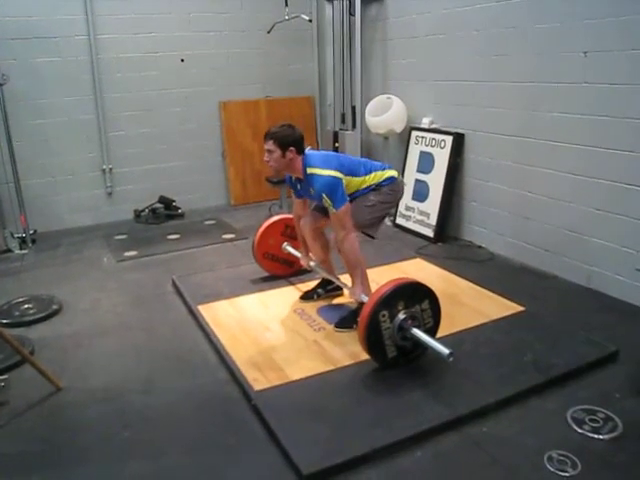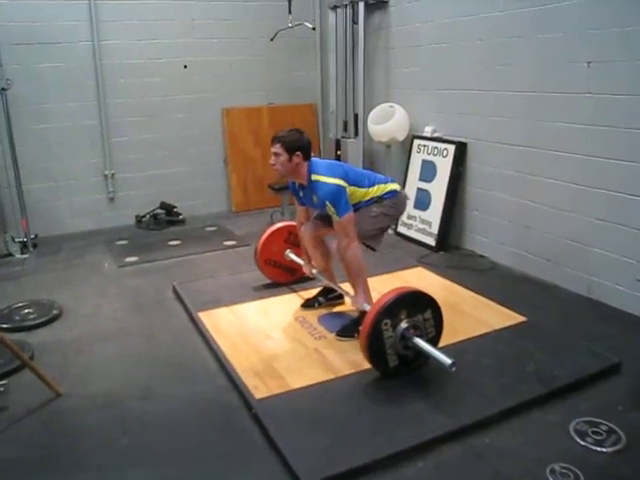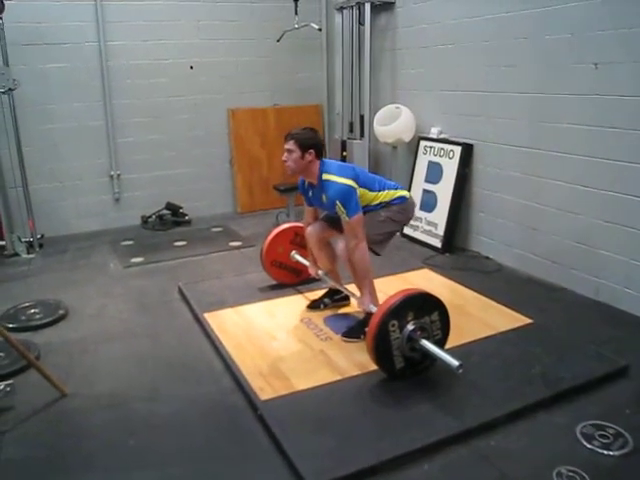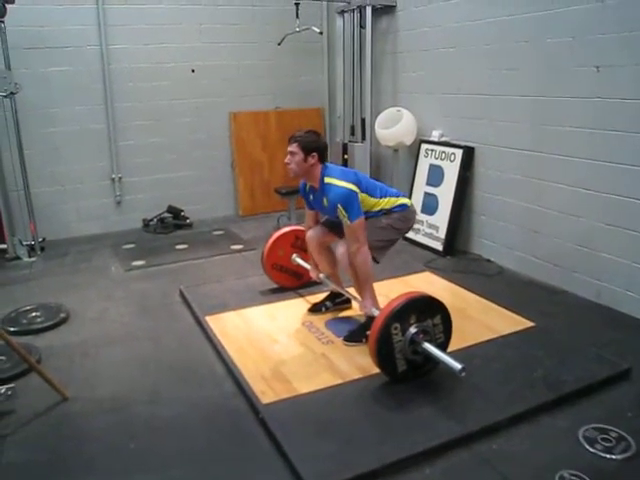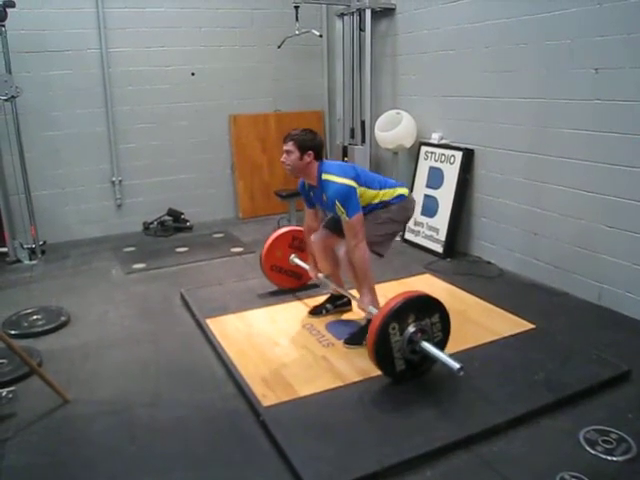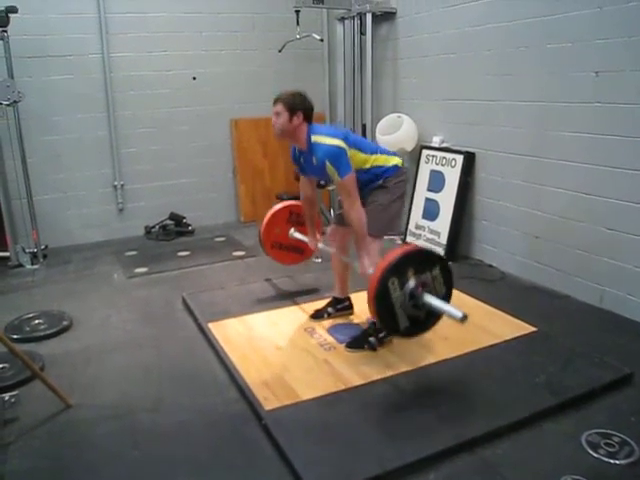
dt=0.4s
person 1, frame 1
left shoulder: (323, 179)
right shoulder: (294, 173)
left elbow: (345, 233)
right elbow: (299, 214)
left wrist: (357, 284)
right wrist: (304, 253)
left hip: (383, 185)
right hip: (357, 188)
left knee: (339, 238)
right knee: (309, 224)
left ankle: (366, 304)
right ankle: (330, 283)
person 1, frame 2
left shoulder: (327, 186)
right shoulder: (297, 181)
left elbow: (348, 242)
right elbow: (302, 222)
left wrist: (360, 293)
right wrist: (306, 260)
left hip: (386, 198)
right hip: (359, 198)
left knee: (340, 246)
right knee: (310, 232)
left ankle: (368, 313)
right ankle: (331, 291)
person 1, frame 3
left shoulder: (337, 186)
right shoulder: (306, 181)
left elbow: (356, 243)
right elbow: (309, 222)
left wrist: (366, 295)
right wrist: (312, 262)
left hip: (394, 204)
right hip: (366, 204)
left knee: (345, 248)
right knee: (314, 234)
left ankle: (374, 314)
right ankle: (337, 292)
person 1, frame 4
left shoulder: (339, 190)
right shoulder: (307, 185)
left elbow: (358, 247)
right elbow: (311, 225)
left wrist: (367, 298)
right wrist: (313, 266)
left hip: (396, 212)
right hip: (364, 211)
left knee: (345, 254)
right knee: (314, 238)
left ankle: (375, 318)
right ankle: (339, 295)
person 1, frame 5
left shoulder: (338, 187)
right shoulder: (306, 183)
left elbow: (357, 243)
right elbow: (311, 225)
left wrist: (366, 294)
right wrist: (312, 264)
left hip: (394, 204)
right hip: (365, 206)
left knee: (346, 254)
right knee: (318, 241)
right ankle: (339, 298)
person 1, frame 6
left shoulder: (328, 148)
right shoulder: (299, 150)
left elbow: (352, 204)
right elbow: (307, 194)
left wrist: (364, 256)
right wrist: (311, 232)
left hip: (387, 180)
right hip: (363, 183)
left knee: (368, 246)
right knee: (335, 237)
left ankle: (380, 325)
right ankle: (341, 301)
